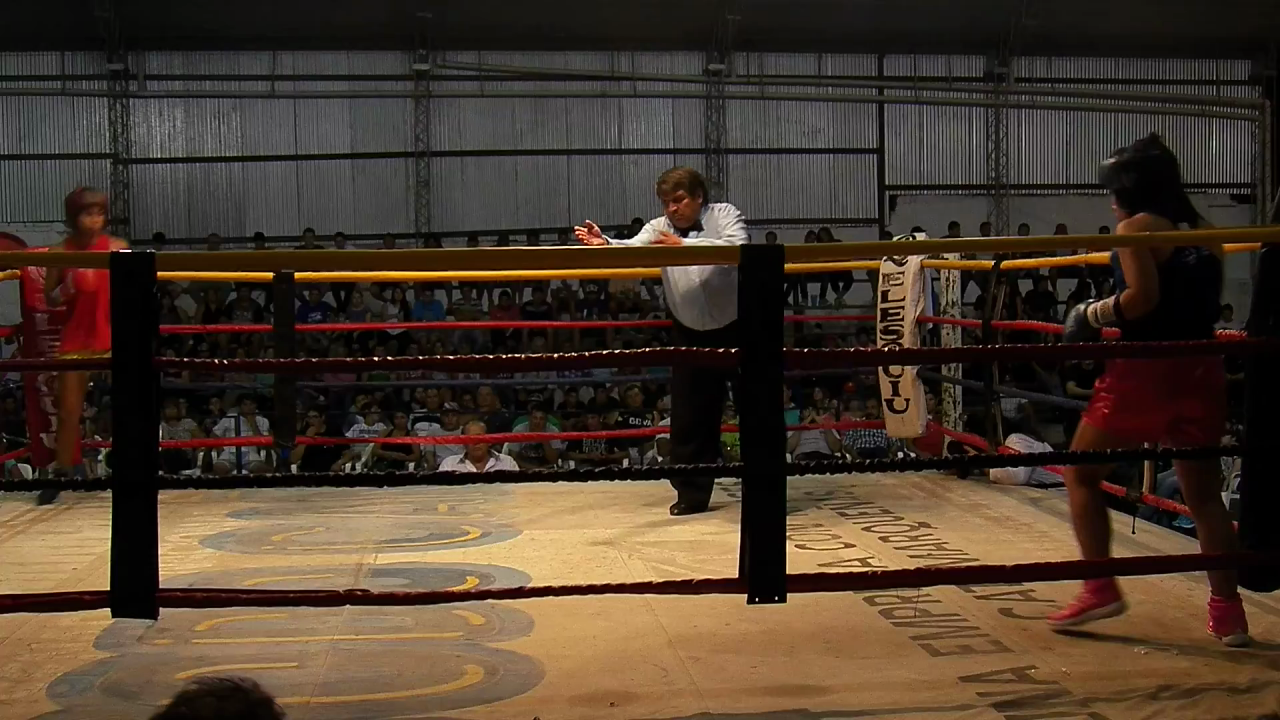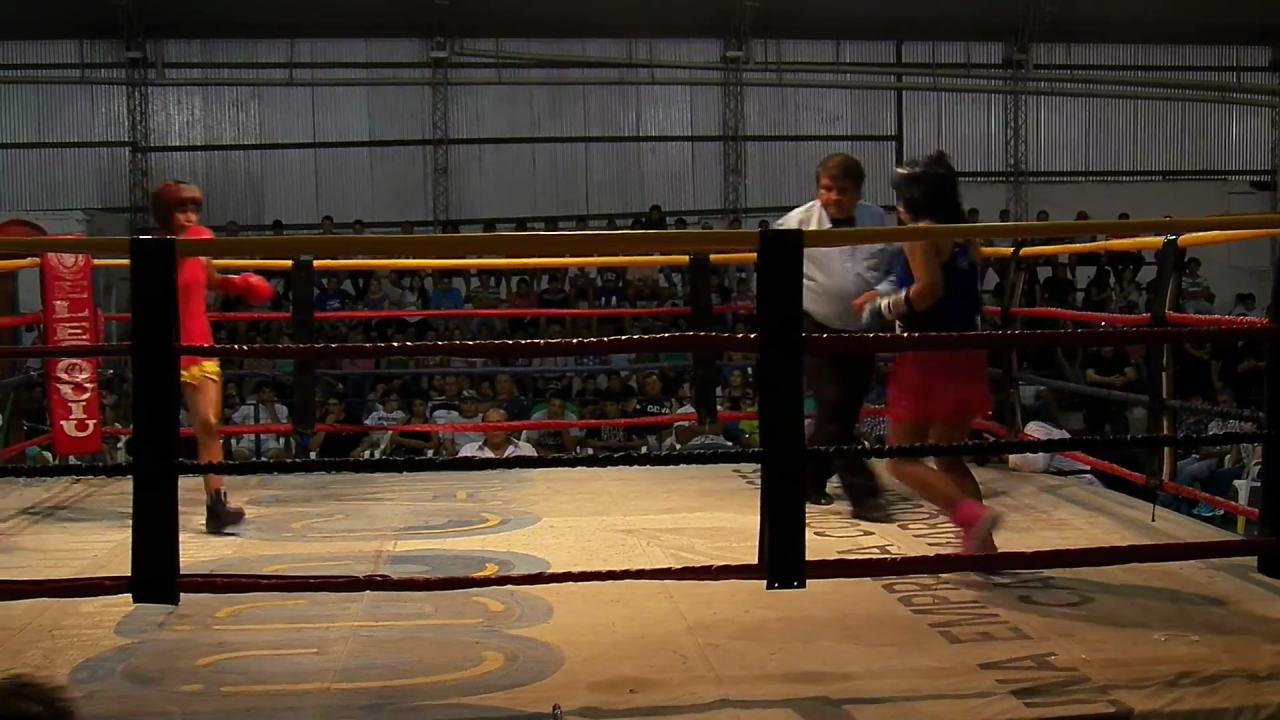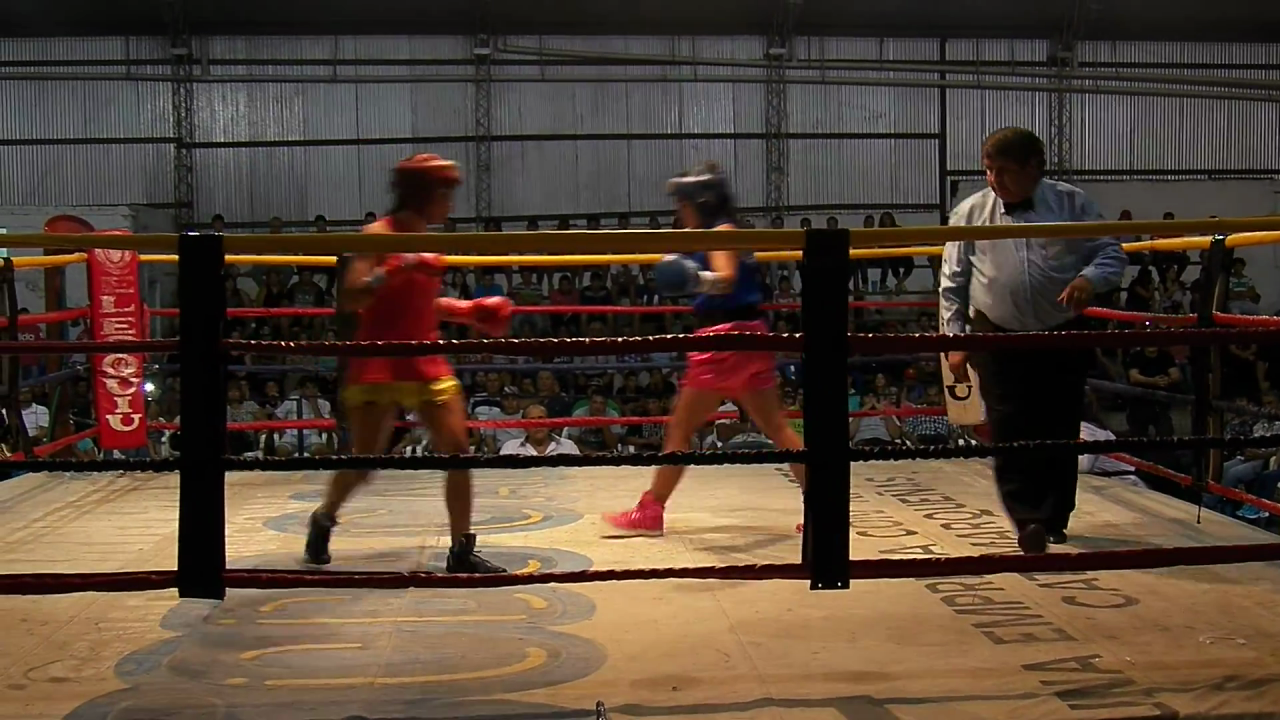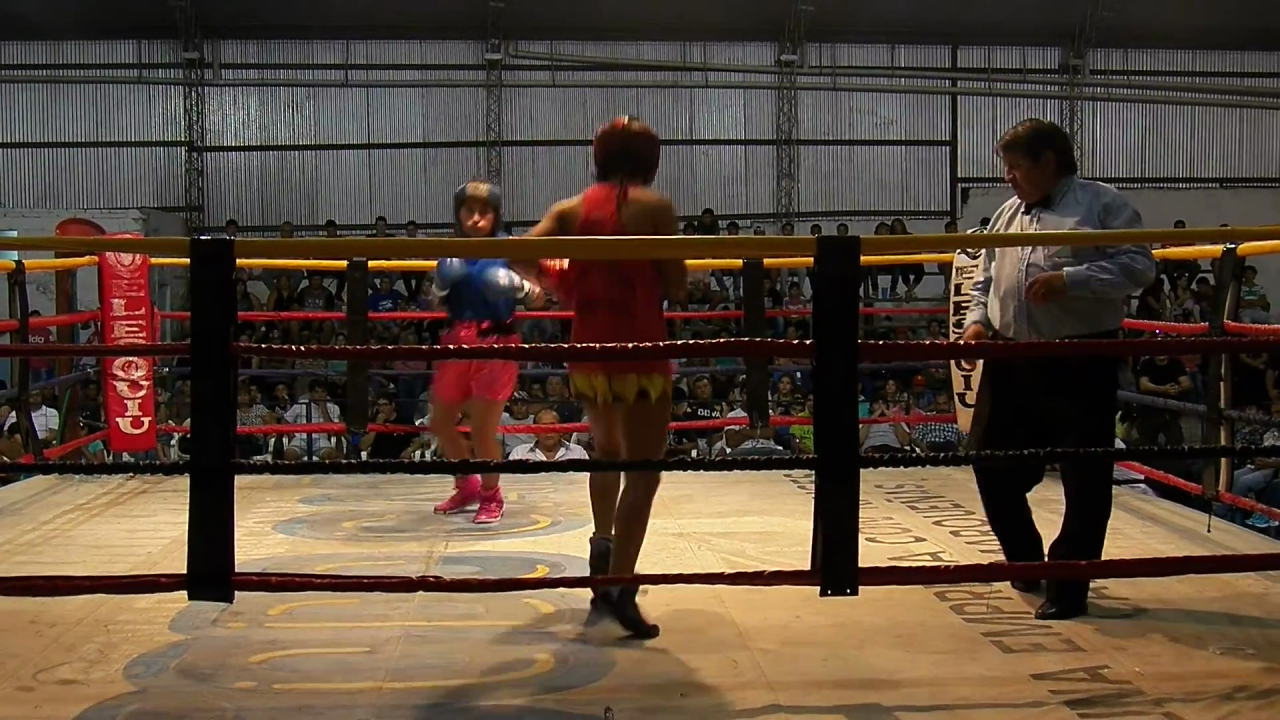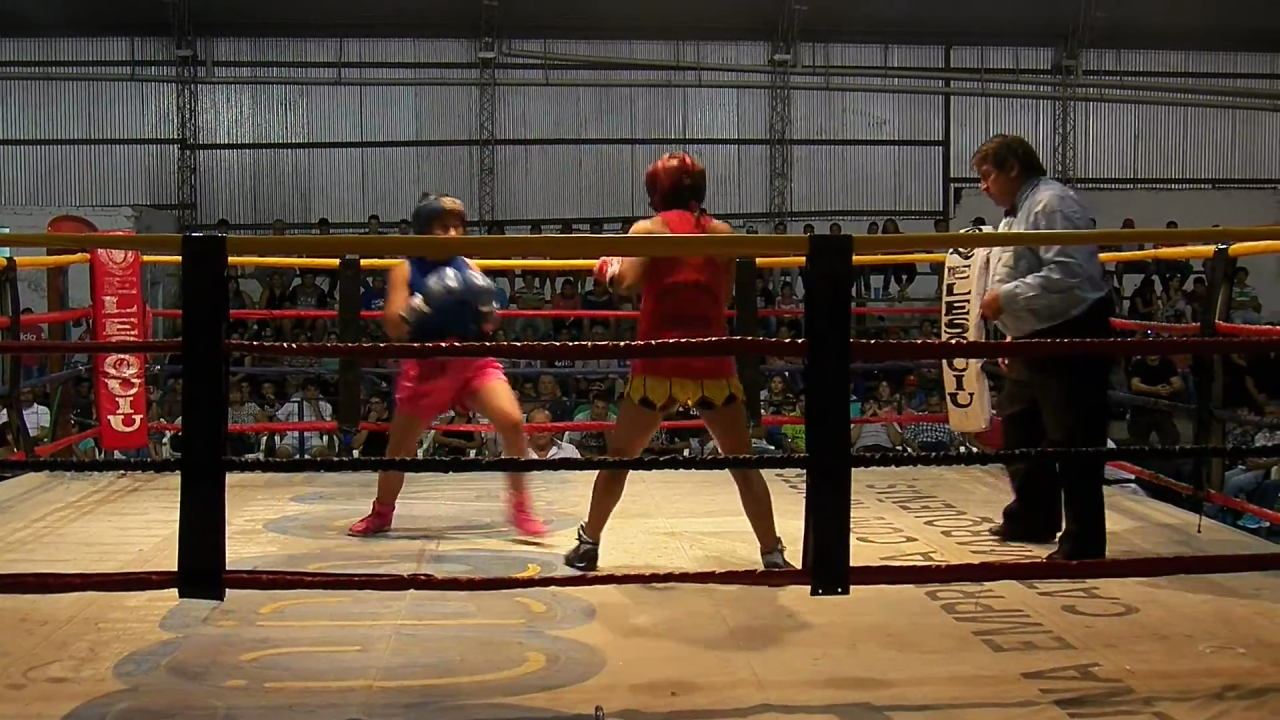
dt=1s
person 1, frame 1
left shoulder: (724, 214)
right shoulder: (658, 228)
left elbow: (736, 250)
right elbow: (631, 250)
left wrist: (688, 246)
right wrist: (602, 244)
left hip: (740, 330)
right hip: (691, 334)
right knee: (692, 416)
right ankle: (693, 492)
person 1, frame 2
left shoulder: (876, 223)
right shoulder: (796, 224)
left hip: (858, 331)
right hip: (814, 329)
left knee: (844, 413)
right knee: (835, 407)
left ankle: (812, 481)
right ankle: (863, 495)
person 1, frame 3
left shoulder: (1071, 204)
right shoulder: (970, 213)
left elbow: (1113, 254)
right elbow: (953, 284)
left wrist: (1090, 279)
right wrist: (955, 341)
left hip: (1062, 337)
left knee: (1058, 434)
right knee: (1010, 433)
left ankle: (1050, 520)
right ankle: (1031, 524)
person 1, frame 4
left shoulder: (1103, 204)
right shoulder: (1008, 214)
left elbow: (1137, 264)
right elbow: (985, 281)
left wrist: (1070, 280)
right wrist: (977, 318)
left hip: (1081, 361)
right hip: (1010, 360)
left knee: (1084, 477)
right knee: (994, 464)
left ankle: (1067, 585)
right ankle: (1026, 561)
person 1, frame 5
left shoulder: (1052, 203)
right shoulder: (1019, 210)
left elbow: (1066, 275)
left wrist: (1007, 297)
right wrist: (1015, 331)
left hip: (1070, 337)
right hip: (1038, 340)
left knee: (1073, 441)
right knee: (1022, 432)
left ankle: (1083, 544)
right ankle: (1032, 520)
person 2, frame 1
left shoulder: (118, 248)
right shoulder: (60, 252)
right elbow: (49, 298)
right wrist: (70, 287)
left hip: (113, 339)
right hip: (75, 340)
right knee: (68, 412)
right ankle: (60, 474)
person 2, frame 2
left shoulder: (202, 246)
left wrist: (237, 284)
right wrist: (175, 258)
left hip: (199, 350)
left knee: (208, 424)
left ankle: (217, 507)
person 2, frame 3
right shoulder: (377, 236)
right elbow: (355, 296)
left wrist: (469, 311)
right wrist: (400, 267)
left hip: (428, 366)
right hip: (378, 369)
left knee: (458, 452)
right knee: (360, 464)
left ankle: (463, 550)
right ankle: (324, 521)
person 2, frame 4
left shoulder: (572, 208)
right shoulder: (655, 207)
right elbow: (674, 286)
left wrist: (556, 273)
left hip: (590, 351)
right hip: (640, 353)
left knee: (608, 452)
right knee: (642, 473)
left ankle: (601, 549)
right ankle: (617, 589)
person 2, frame 5
left shoulder: (647, 230)
right shoulder: (722, 233)
left elbow: (625, 284)
left wrist: (610, 270)
left hip: (656, 364)
right hip: (711, 364)
left knee: (619, 457)
right knee: (743, 465)
left ankle: (588, 543)
right ankle: (773, 556)
person 3, frame 1
left shoulder: (1136, 228)
right shoulder: (1201, 232)
left elbow: (1142, 297)
right elbow: (1207, 306)
left wrist: (1093, 315)
left hip: (1145, 368)
right hip: (1199, 366)
left knee: (1081, 475)
right knee: (1204, 494)
left ankle: (1100, 590)
right ankle: (1227, 610)
person 3, frame 2
right shoulder: (964, 237)
left elbow: (928, 293)
left wrist: (886, 307)
right wrist: (891, 304)
left hip: (928, 354)
right hip: (964, 350)
left knee: (901, 461)
right knee: (948, 456)
left ankle: (974, 515)
right ankle: (973, 538)
person 3, frame 3
left shoulder: (722, 236)
left elbow: (727, 281)
left wrist: (699, 279)
right hip: (747, 337)
left knee: (678, 430)
right knee: (775, 427)
left ankle: (648, 513)
person 3, frame 4
right shoulder: (452, 252)
left elbow: (538, 293)
right elbow: (442, 306)
left wrist: (521, 289)
right wrist: (441, 286)
left hip: (496, 344)
right hip: (457, 342)
left knee: (482, 432)
right knee: (441, 425)
left ankle: (492, 497)
right ankle: (467, 487)
person 3, frame 5
left shoulder: (470, 268)
right shoulder: (405, 271)
left elbow: (487, 326)
right elbow: (394, 328)
left wrist: (484, 302)
right wrist: (424, 299)
left hip: (473, 361)
right hip: (426, 367)
left knee: (512, 422)
right knee: (400, 451)
left ankle: (520, 507)
right ankle: (381, 514)
